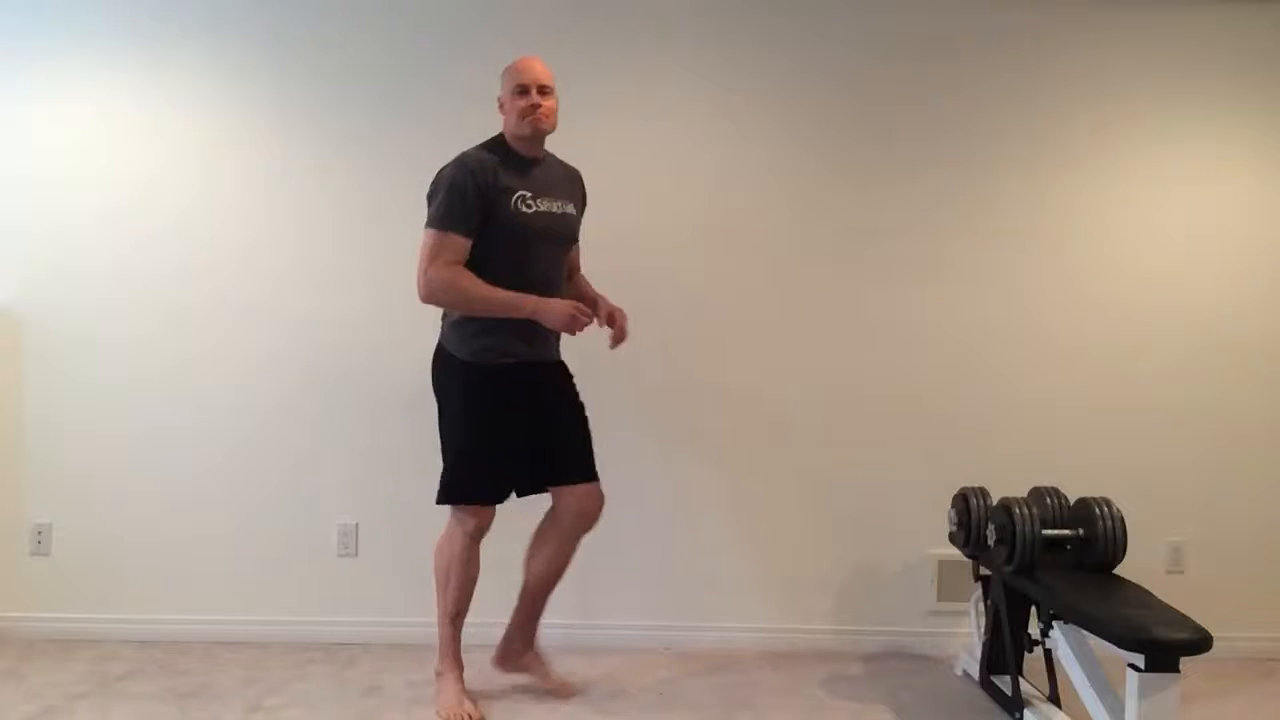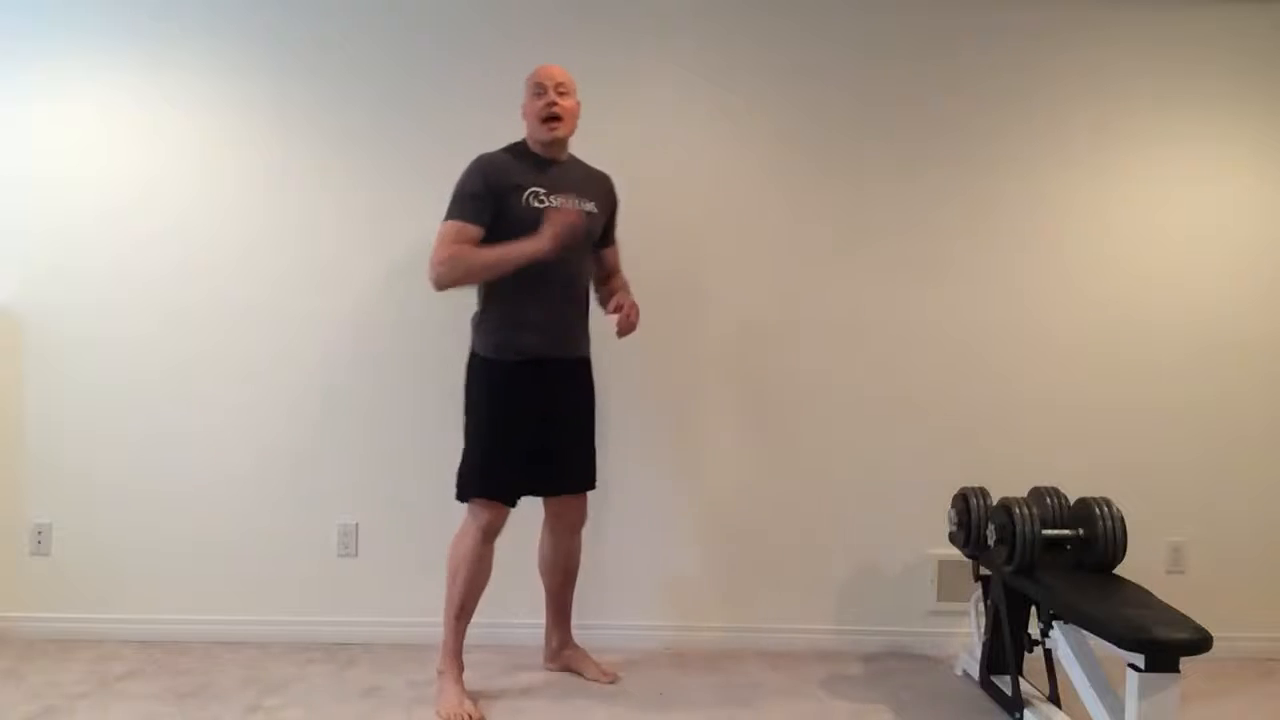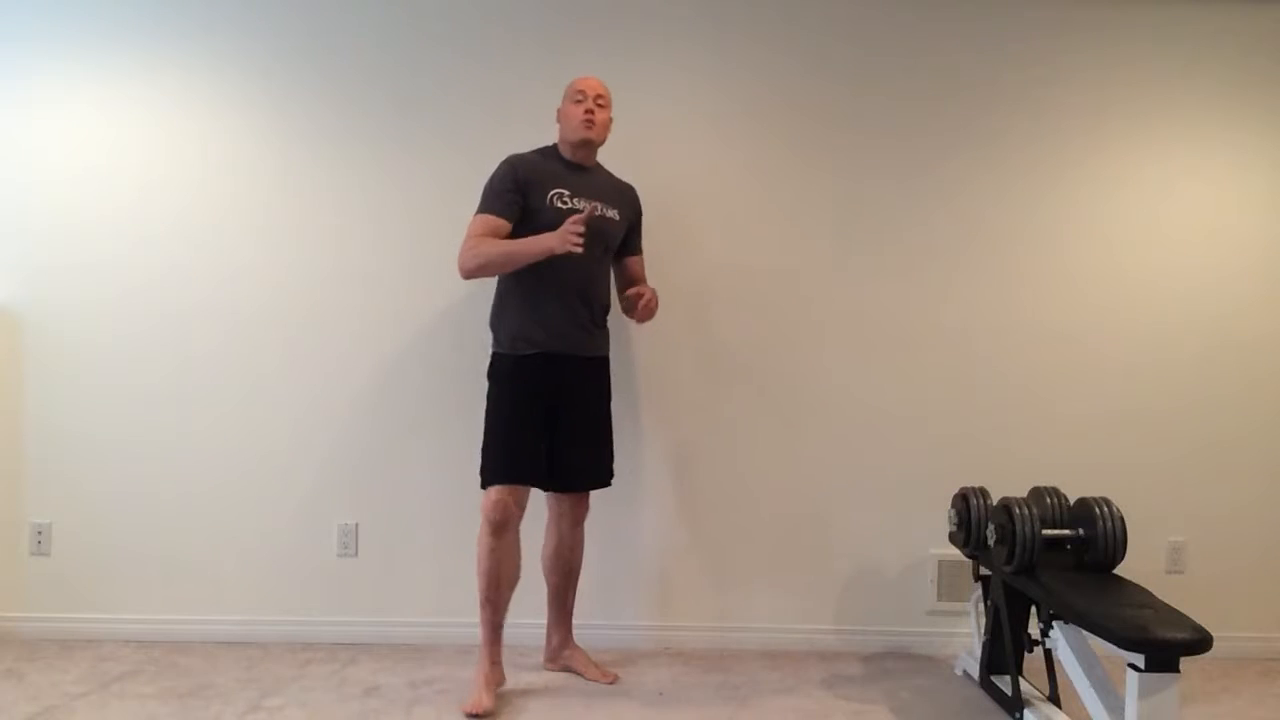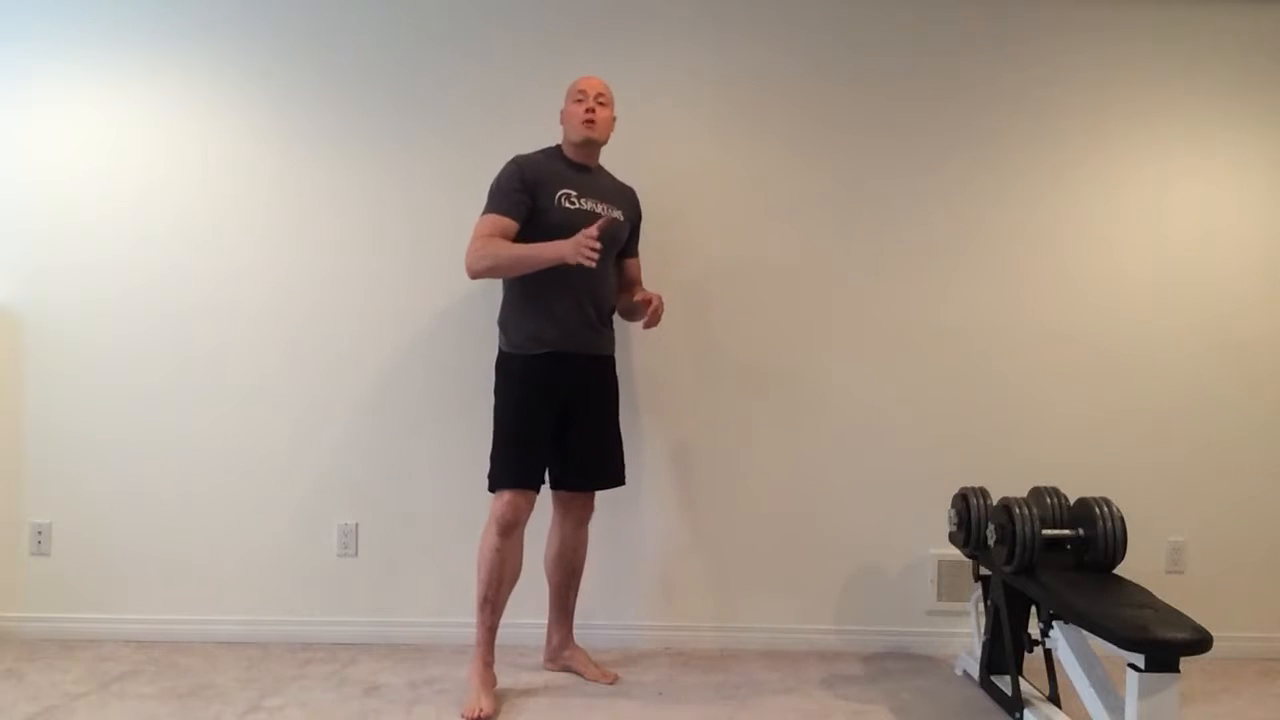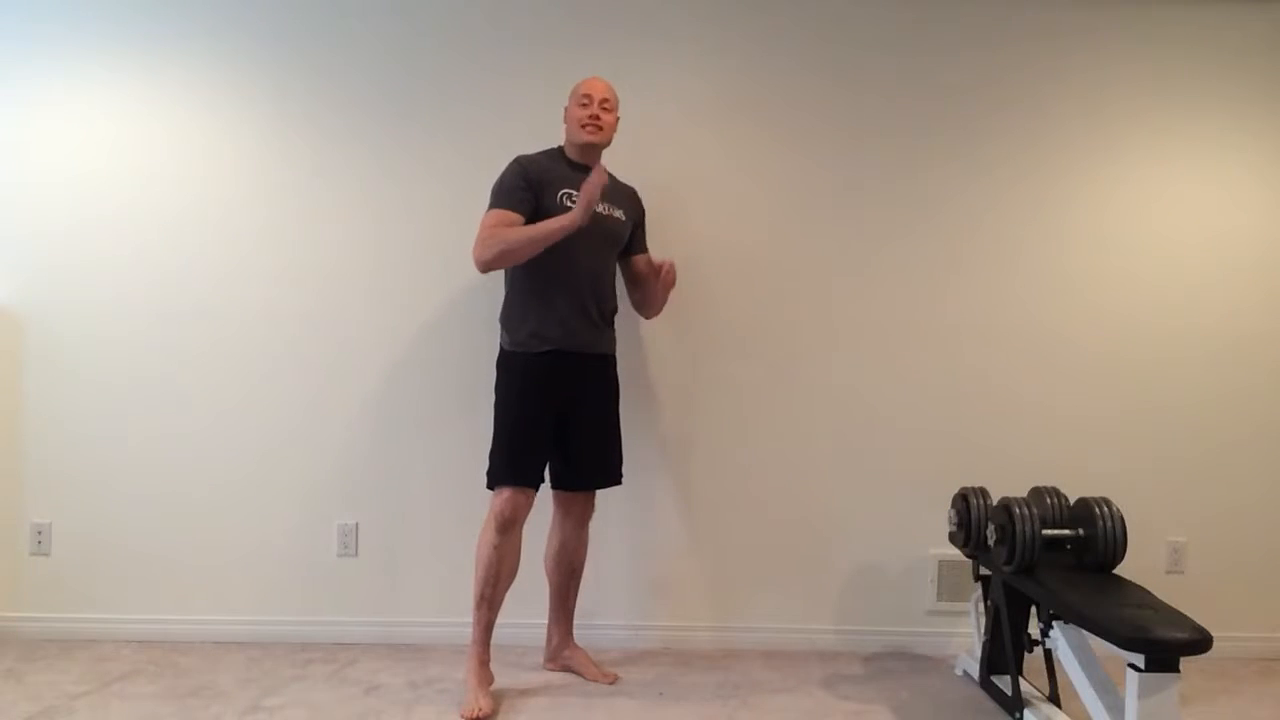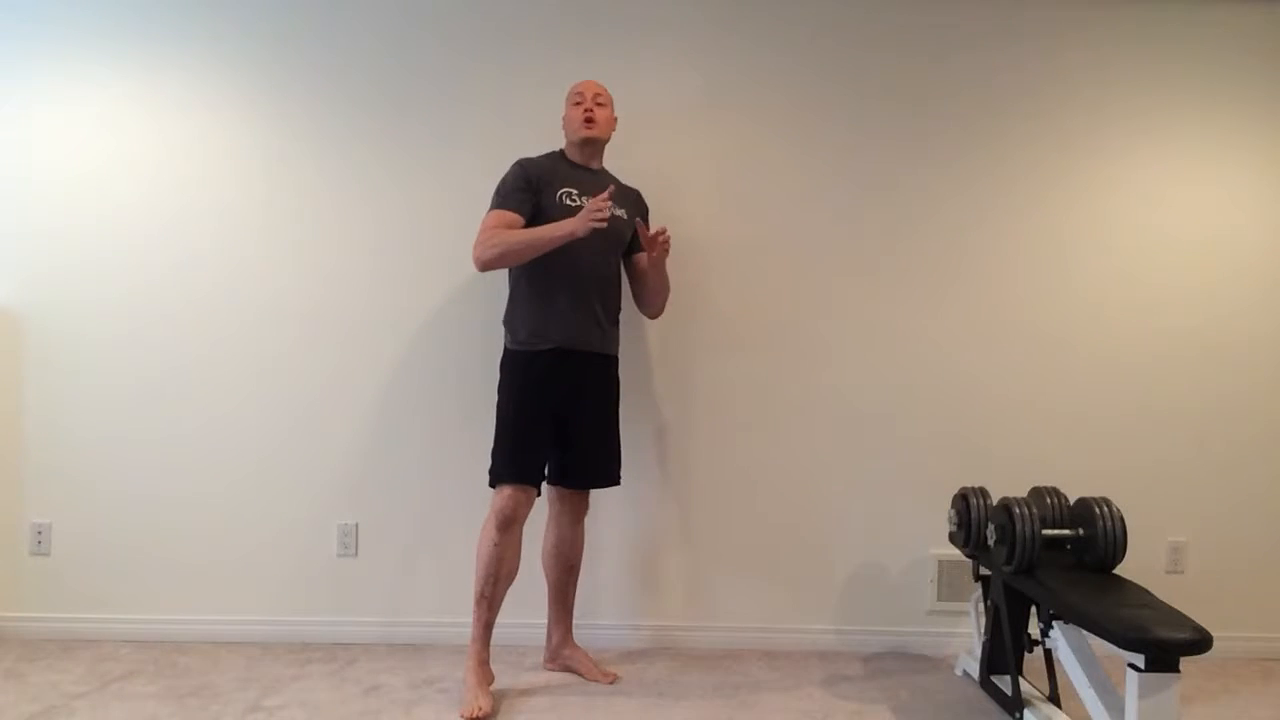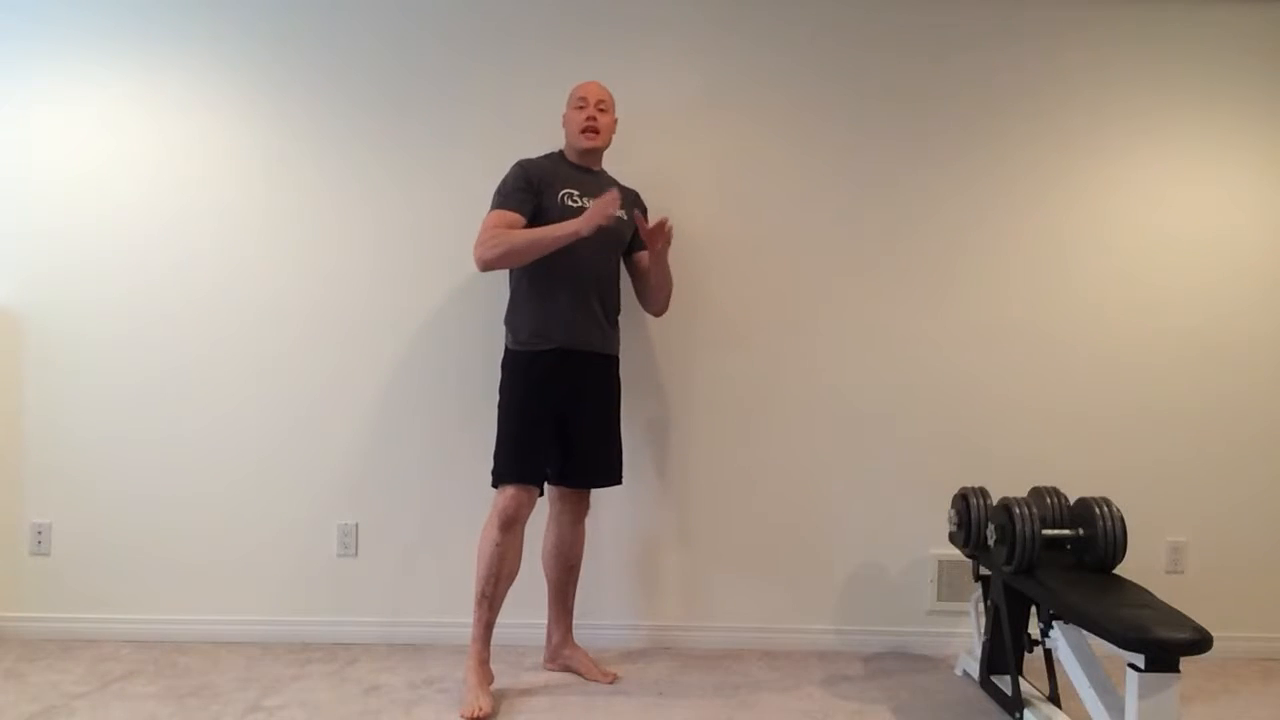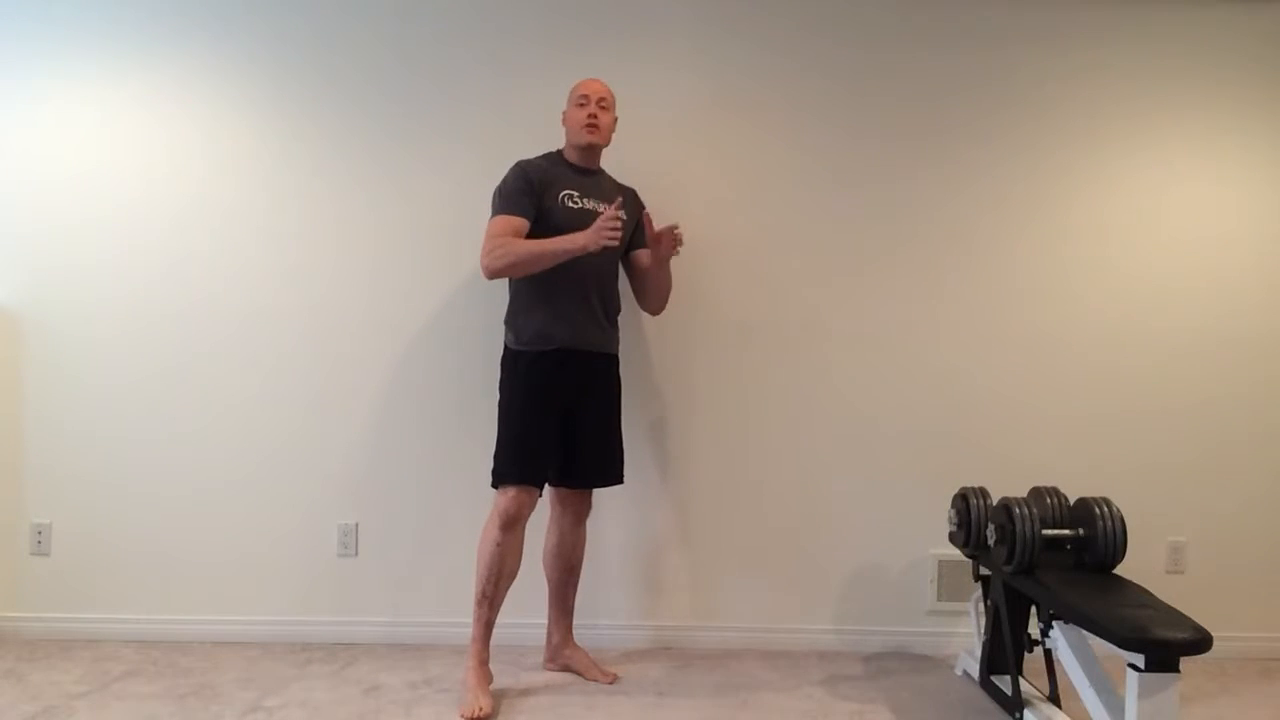
dt=0.3s
person 1, frame 1
left shoulder: (569, 181)
right shoulder: (469, 174)
right elbow: (433, 282)
left wrist: (598, 304)
right wrist: (539, 309)
left hip: (544, 368)
right hip: (476, 371)
left knee: (582, 501)
right knee: (472, 517)
left ankle: (519, 643)
person 1, frame 2
left shoulder: (597, 186)
right shoulder: (491, 173)
left elbow: (607, 270)
right elbow: (441, 270)
left wrist: (624, 301)
right wrist: (534, 245)
left hip: (570, 369)
right hip: (502, 368)
left knee: (569, 511)
right knee: (486, 517)
left ankle: (559, 642)
person 1, frame 3
left shoulder: (623, 197)
right shoulder: (521, 172)
left elbow: (629, 281)
right elbow: (470, 260)
left wrist: (644, 297)
right wrist: (552, 240)
left hip: (588, 367)
right hip: (520, 362)
left knee: (572, 507)
right knee: (502, 505)
left ankle: (560, 642)
right ankle: (489, 661)
person 1, frame 4
left shoulder: (624, 198)
right shoulder: (526, 172)
right elbow: (478, 259)
left wrist: (643, 302)
right wrist: (563, 248)
left hip: (595, 366)
right hip: (529, 362)
left knee: (576, 506)
right knee: (511, 507)
left ankle: (561, 643)
right ankle: (482, 663)
person 1, frame 5
left shoulder: (626, 200)
right shoulder: (528, 172)
left elbow: (643, 301)
right elbow: (486, 252)
left wrist: (661, 282)
right wrist: (573, 216)
left hip: (595, 366)
right hip: (530, 360)
left knee: (576, 505)
right knee: (509, 504)
left ankle: (560, 642)
right ankle: (478, 662)
person 1, frame 6
left shoulder: (630, 200)
right shoulder: (531, 174)
left elbow: (652, 306)
right elbow: (485, 252)
left wrist: (657, 262)
right wrist: (574, 225)
left hip: (597, 365)
right hip: (533, 358)
left knee: (572, 502)
right knee: (510, 502)
left ankle: (560, 643)
right ankle: (477, 660)
person 1, frame 7
left shoulder: (628, 202)
right shoulder: (531, 175)
left elbow: (655, 303)
right elbow: (486, 251)
left wrist: (659, 254)
right wrist: (578, 225)
left hip: (598, 365)
right hip: (534, 359)
left knee: (572, 501)
right knee: (513, 502)
left ankle: (560, 642)
right ankle: (477, 661)
person 1, frame 8
left shoulder: (627, 200)
right shoulder: (530, 176)
left elbow: (652, 302)
right elbow: (493, 259)
left wrist: (661, 257)
right wrist: (585, 239)
left hip: (598, 365)
right hip: (535, 359)
left knee: (574, 502)
right knee: (513, 502)
left ankle: (560, 641)
right ankle: (477, 660)
